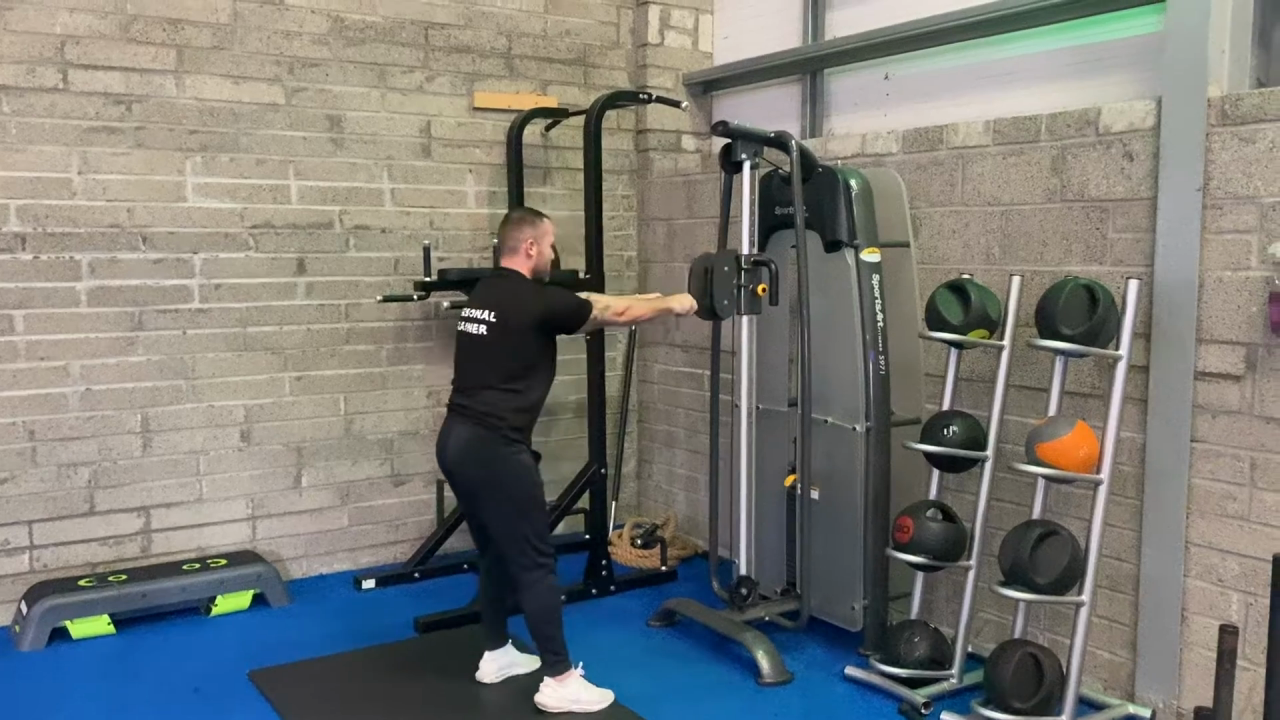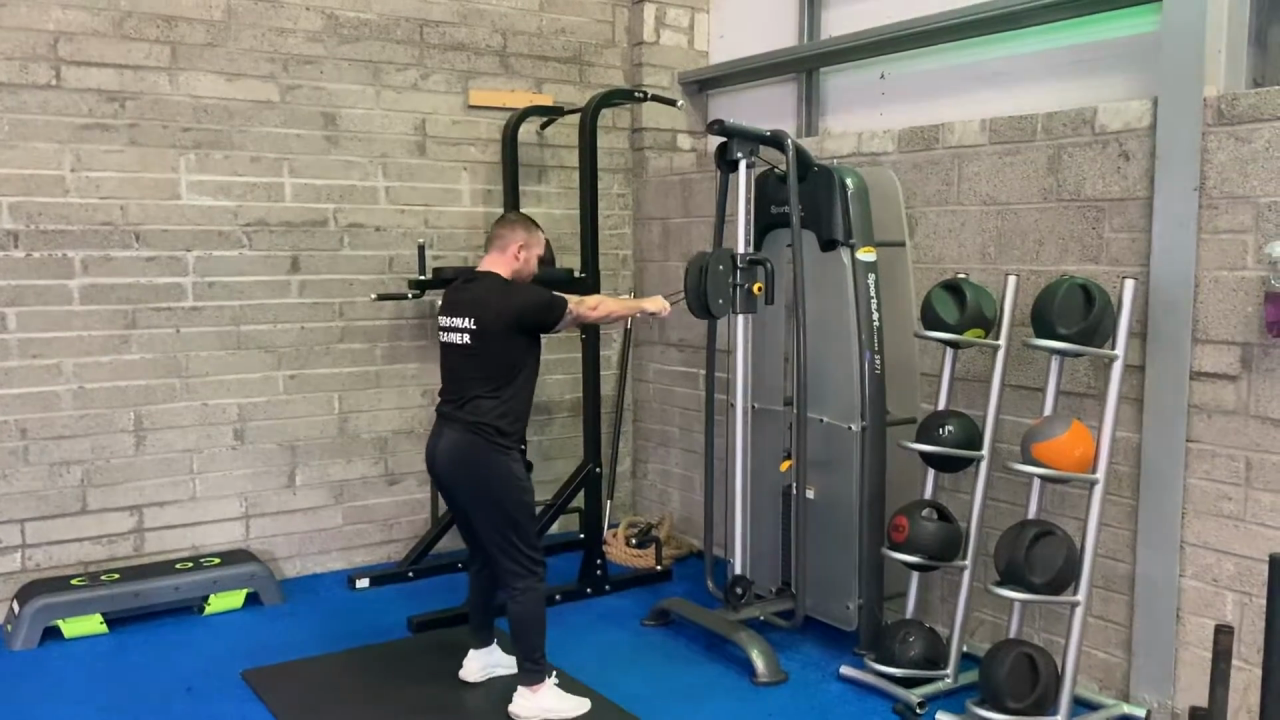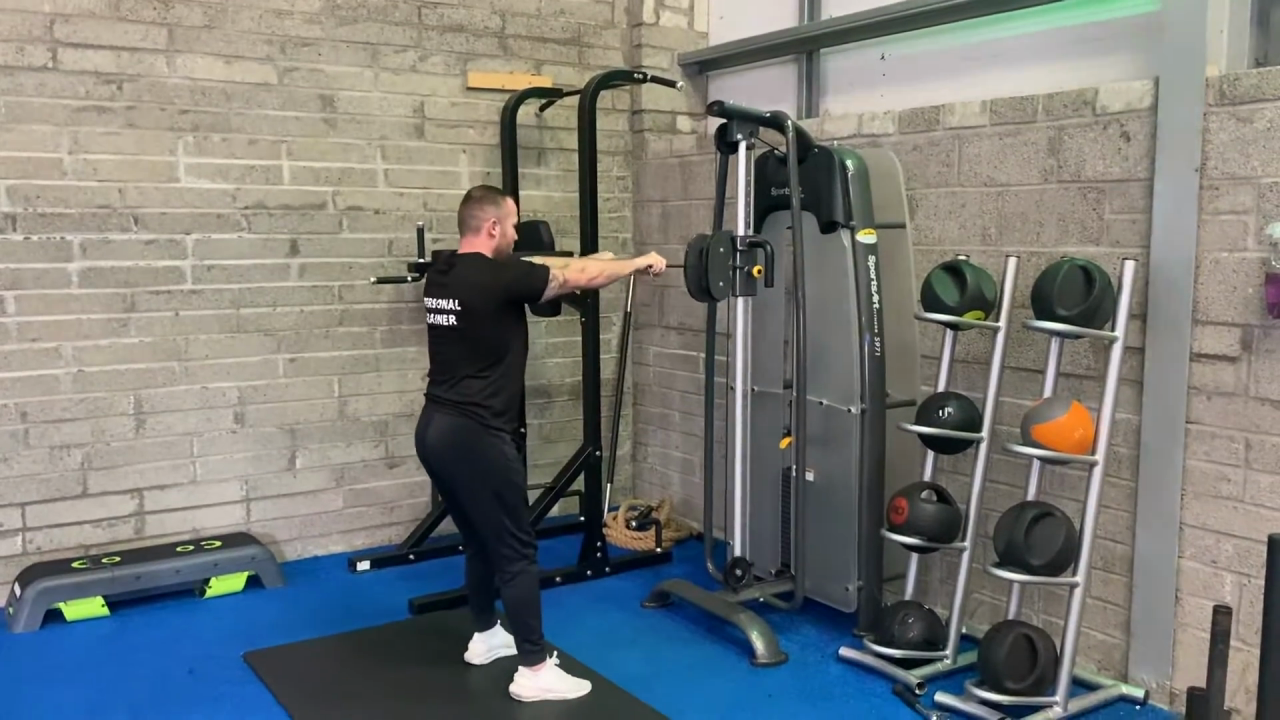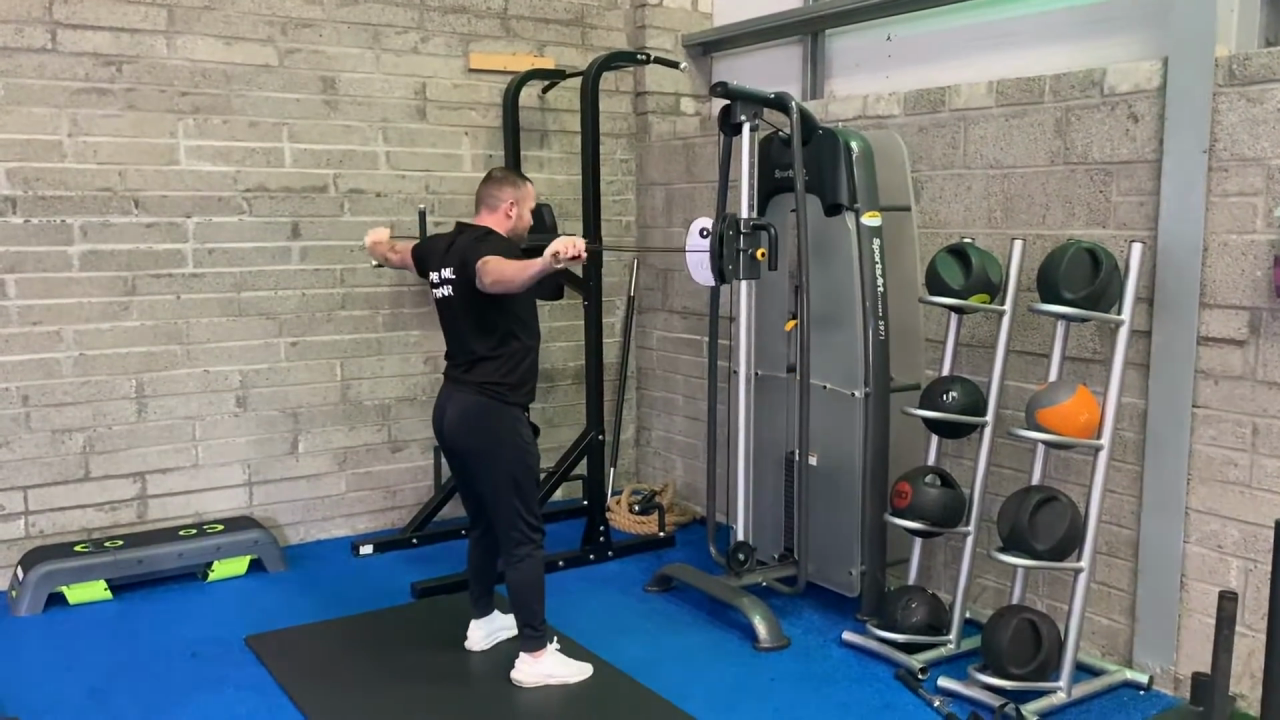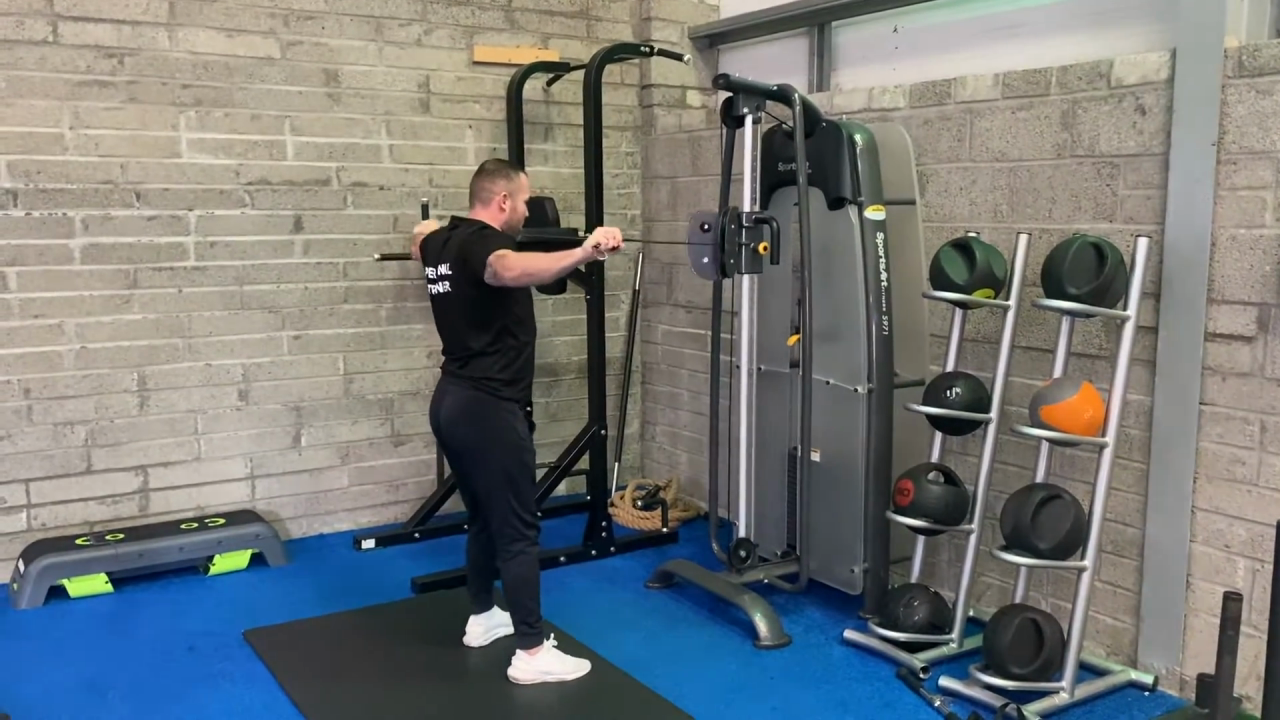
dt=1s
person 1, frame 1
left shoulder: (487, 292)
right shoulder: (535, 301)
left elbow: (587, 304)
right elbow: (615, 315)
left wrist: (652, 296)
right wrist: (671, 305)
left hip: (456, 441)
right hip: (493, 448)
left knee: (496, 553)
right knee: (534, 562)
left ankle: (496, 654)
right ankle: (559, 680)
person 1, frame 2
left shoulder: (458, 296)
right shoulder: (514, 302)
right elbow: (588, 311)
right wrist: (643, 305)
left hip: (446, 445)
right hip: (484, 453)
left knee: (487, 555)
right knee: (524, 570)
left ankle: (481, 654)
person 1, frame 3
left shoulder: (442, 275)
right shoulder: (497, 277)
left elbow: (547, 269)
right elbow: (577, 279)
left wrist: (592, 257)
right wrist: (639, 262)
left hip: (435, 429)
right hip: (475, 436)
left knee: (480, 540)
right knee: (515, 551)
left ankle: (486, 636)
right ankle: (534, 670)
person 1, frame 4
left shoulder: (442, 248)
right shoulder: (490, 247)
left elbow: (393, 253)
right elbow: (497, 276)
left wrist: (379, 241)
right wrist: (549, 259)
left hip: (455, 406)
right hip: (493, 414)
left knee: (485, 523)
right knee: (523, 534)
left ankle: (484, 621)
right ankle: (534, 655)
person 1, frame 5
left shoulder: (442, 242)
right shoulder: (480, 244)
left elbow: (419, 242)
right elbow: (513, 270)
left wrist: (422, 230)
right wrist: (584, 252)
left hip: (451, 401)
right hip: (488, 410)
left knee: (483, 518)
right knee: (518, 530)
left ankle: (482, 617)
right ankle: (531, 652)
